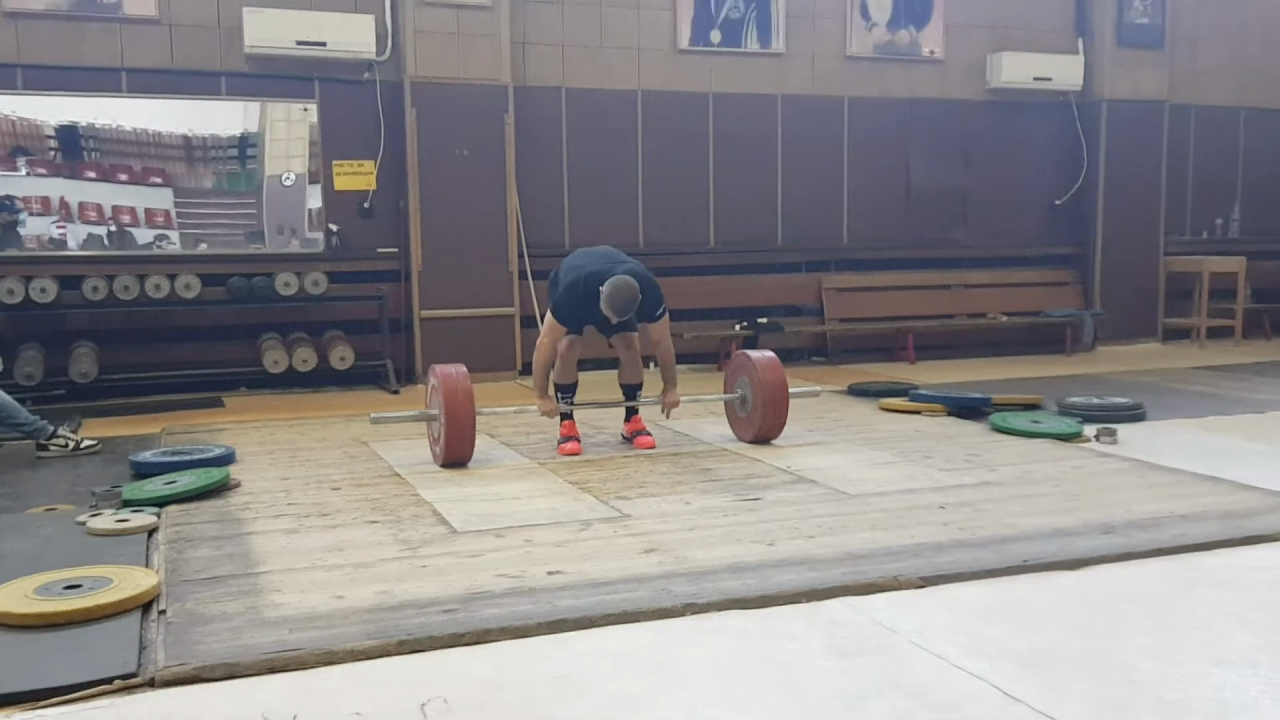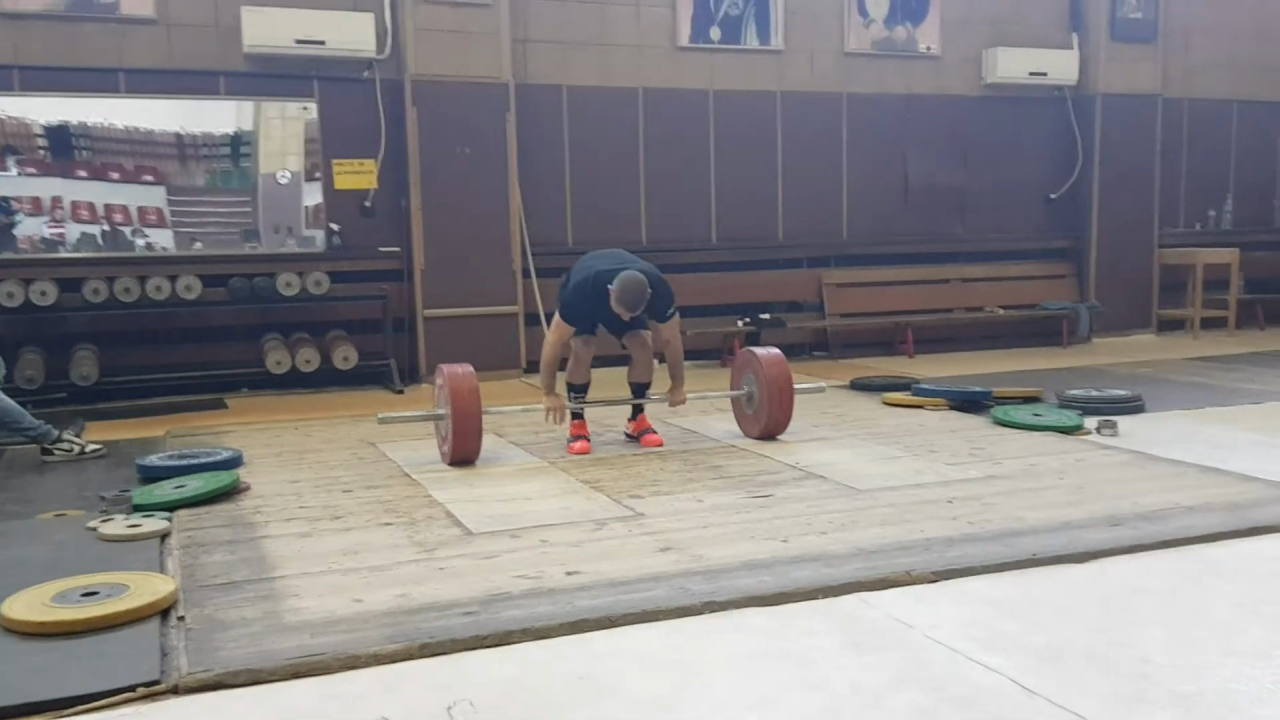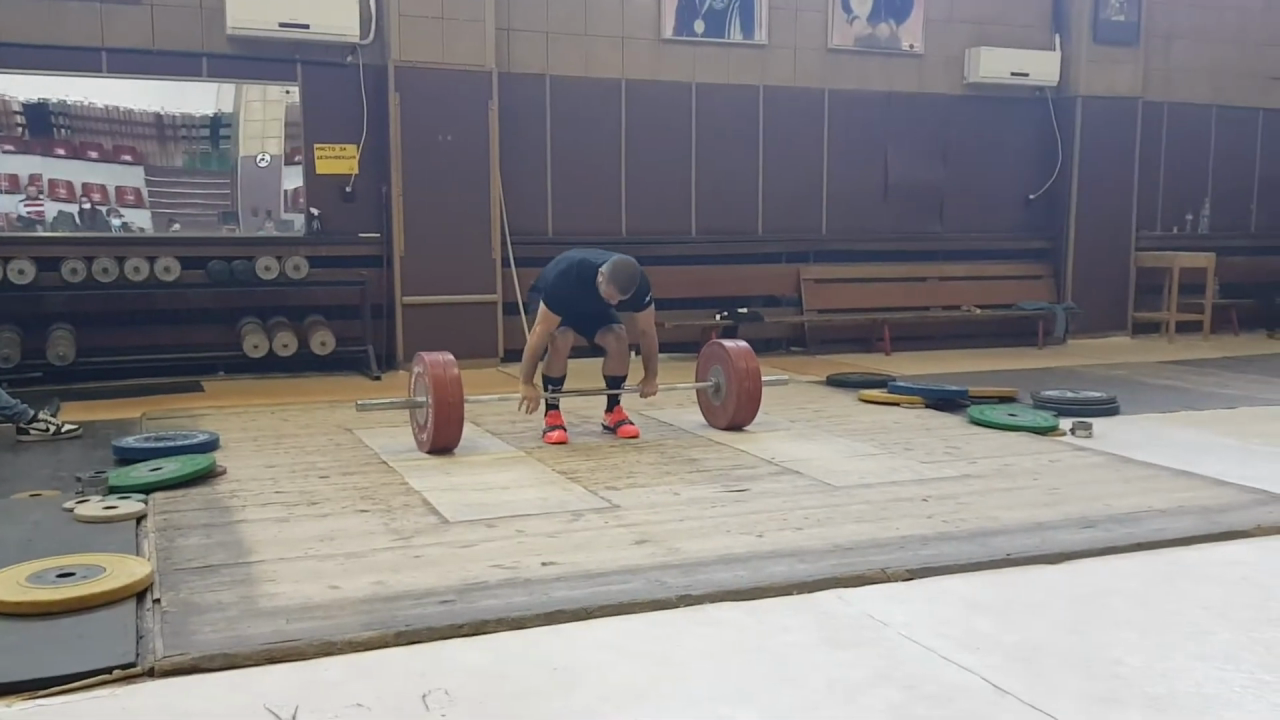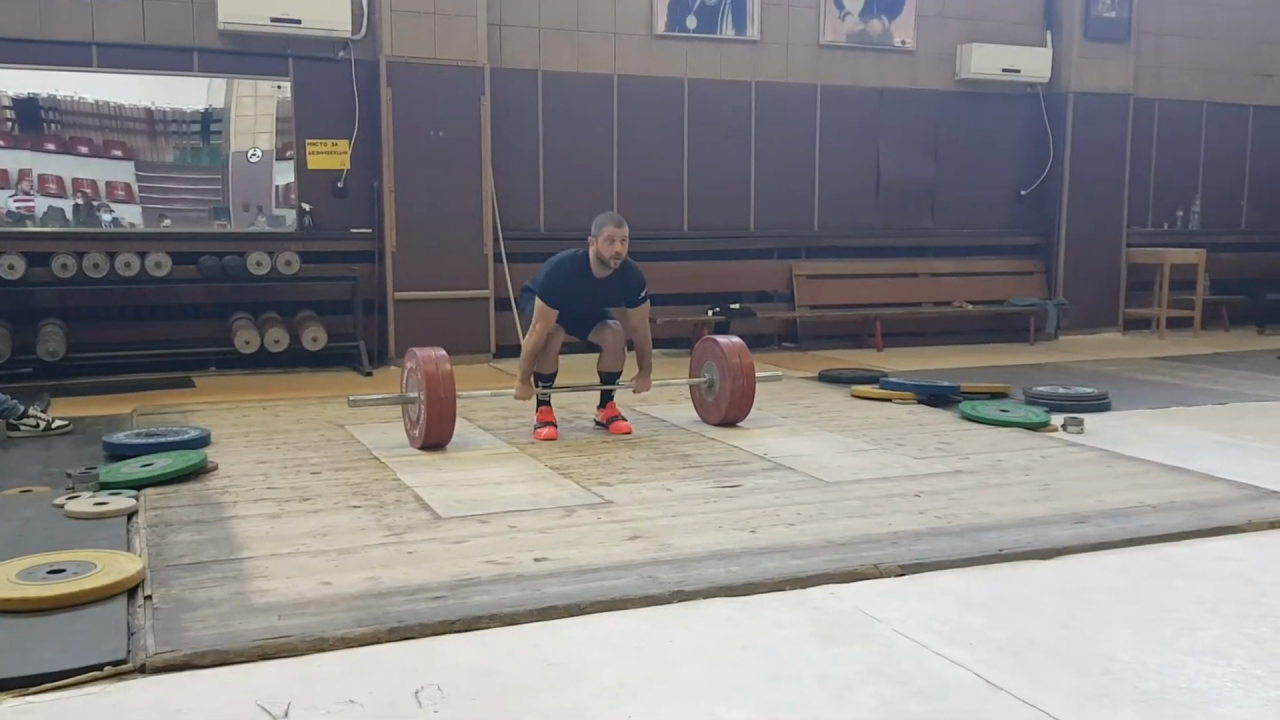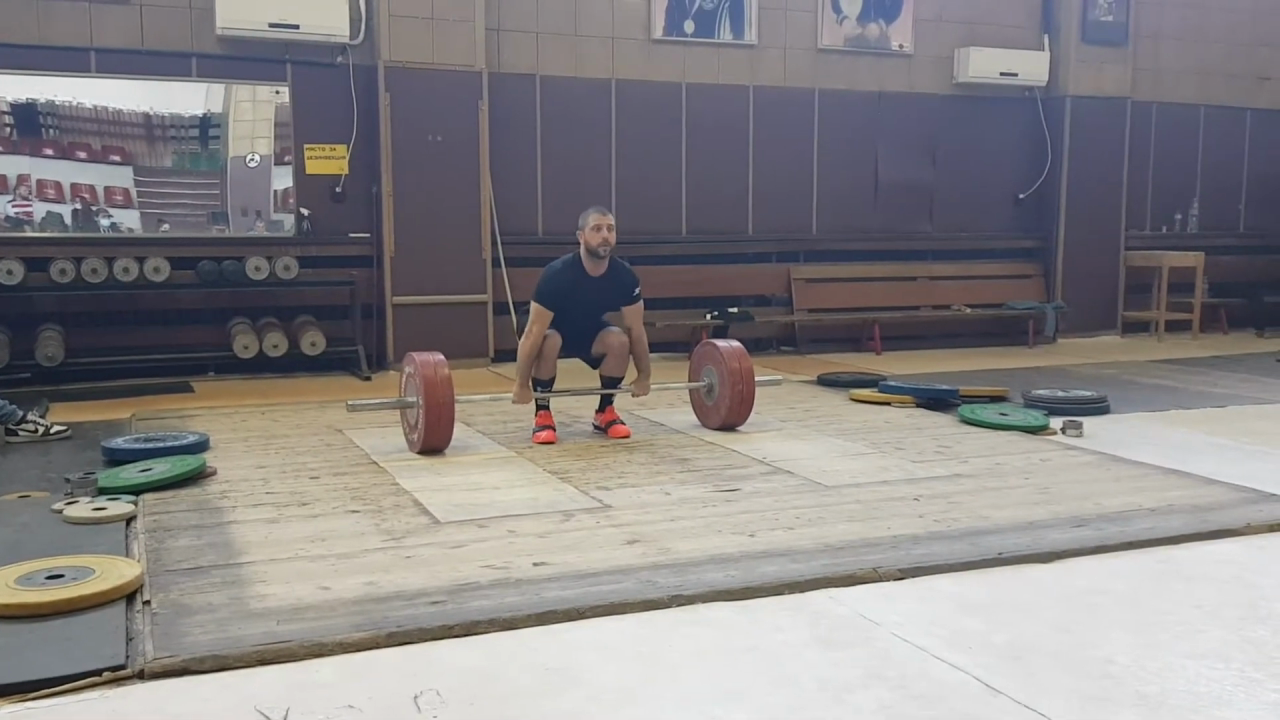
dt=1s
person 1, frame 1
left shoulder: (649, 292)
right shoulder: (572, 292)
left elbow: (661, 340)
right elbow: (546, 343)
left wrist: (670, 388)
right wrist: (542, 396)
left hip: (618, 296)
right hip: (570, 286)
left knee: (631, 348)
right knee: (567, 349)
left ankle: (632, 422)
right ankle: (567, 426)
person 1, frame 2
left shoulder: (659, 290)
right shoulder: (581, 291)
left elbow: (671, 340)
right elbow: (554, 340)
left wrist: (677, 386)
right wrist: (549, 393)
left hip: (622, 299)
right hip: (584, 299)
left knee: (644, 347)
right knee: (581, 349)
left ankle: (637, 421)
right ankle: (577, 425)
person 1, frame 3
left shoulder: (638, 284)
right shoulder: (567, 278)
left elbow: (647, 331)
right elbow: (540, 332)
left wrist: (650, 377)
right wrist: (526, 383)
left hip: (592, 307)
right hip: (547, 300)
left knee: (618, 339)
right knee: (561, 340)
left ankle: (614, 413)
right ankle: (552, 416)
person 1, frame 4
left shoulder: (632, 276)
right shoulder: (561, 270)
left elbow: (640, 328)
right elbow: (538, 330)
left wrist: (645, 374)
right wrist: (523, 381)
left hip: (589, 309)
right hip: (542, 306)
left knee: (614, 336)
right knee: (552, 335)
left ankle: (606, 408)
right ankle: (544, 412)
person 1, frame 5
left shoulder: (625, 276)
right shoulder: (557, 274)
left elbow: (635, 329)
right elbow: (534, 331)
left wrist: (643, 376)
right wrist: (521, 385)
left hip: (588, 329)
right hip: (551, 328)
left knee: (619, 341)
right knee: (549, 342)
left ankle: (605, 413)
right ankle: (542, 416)
